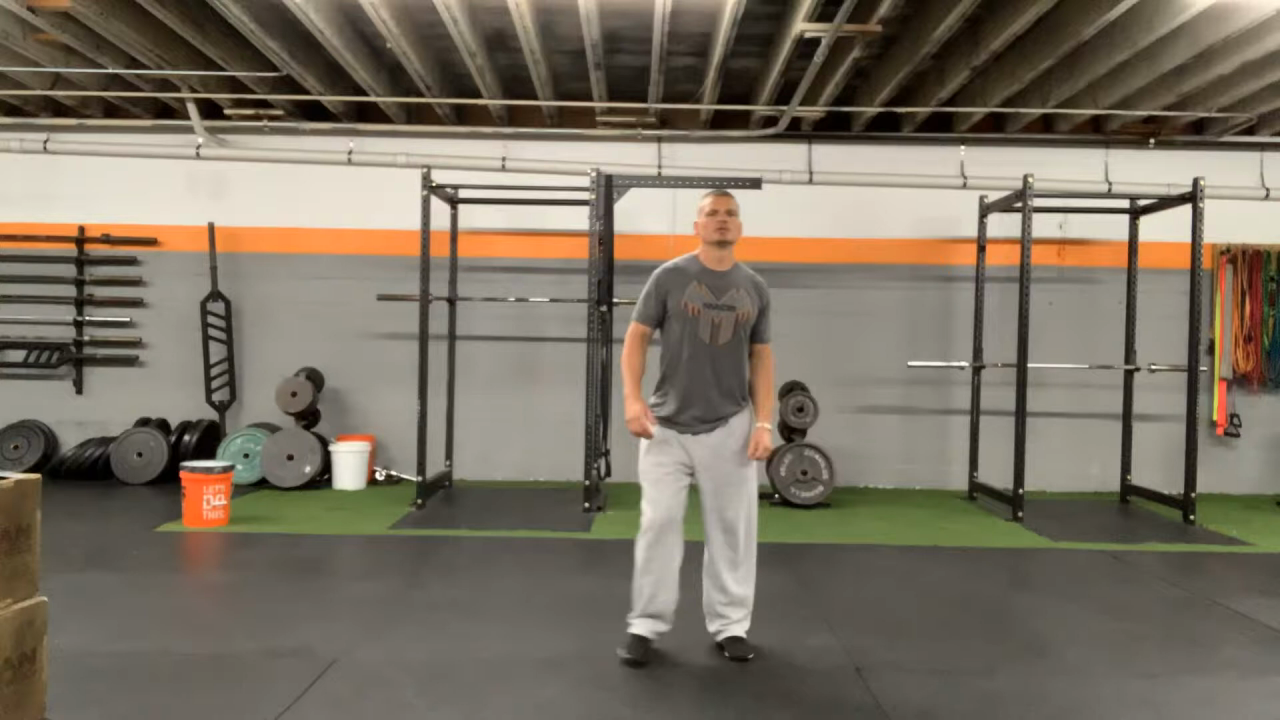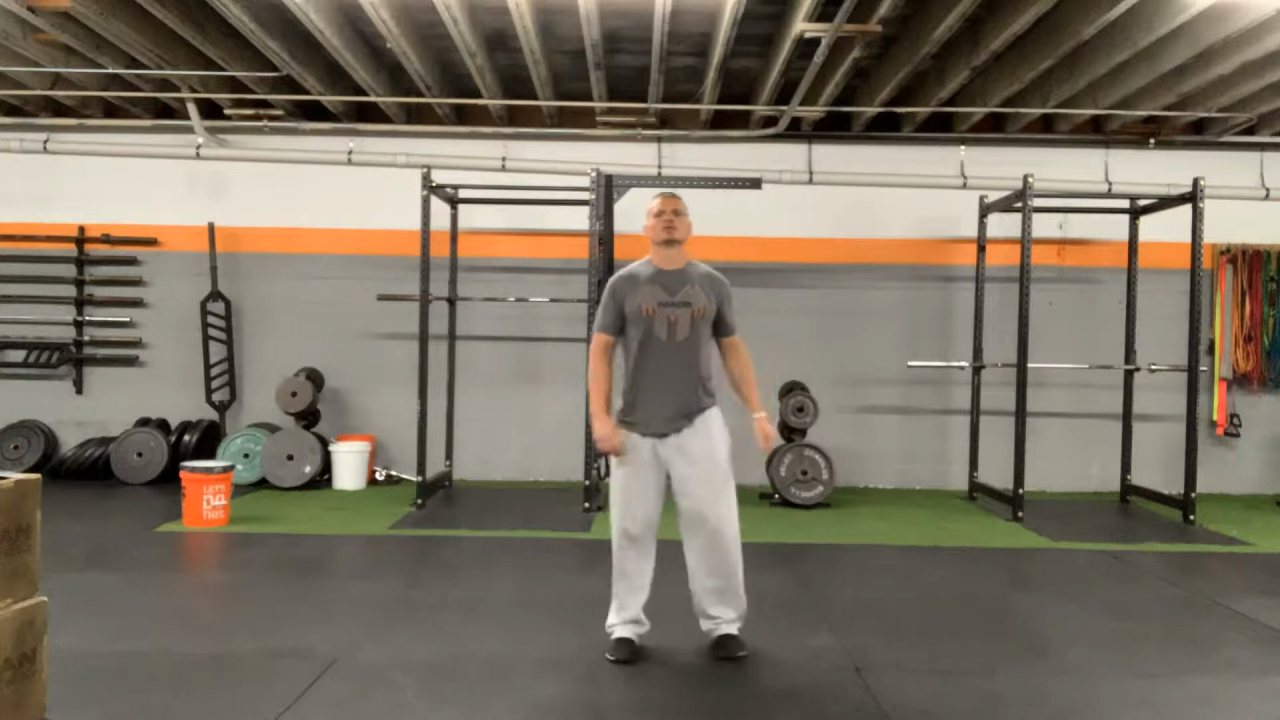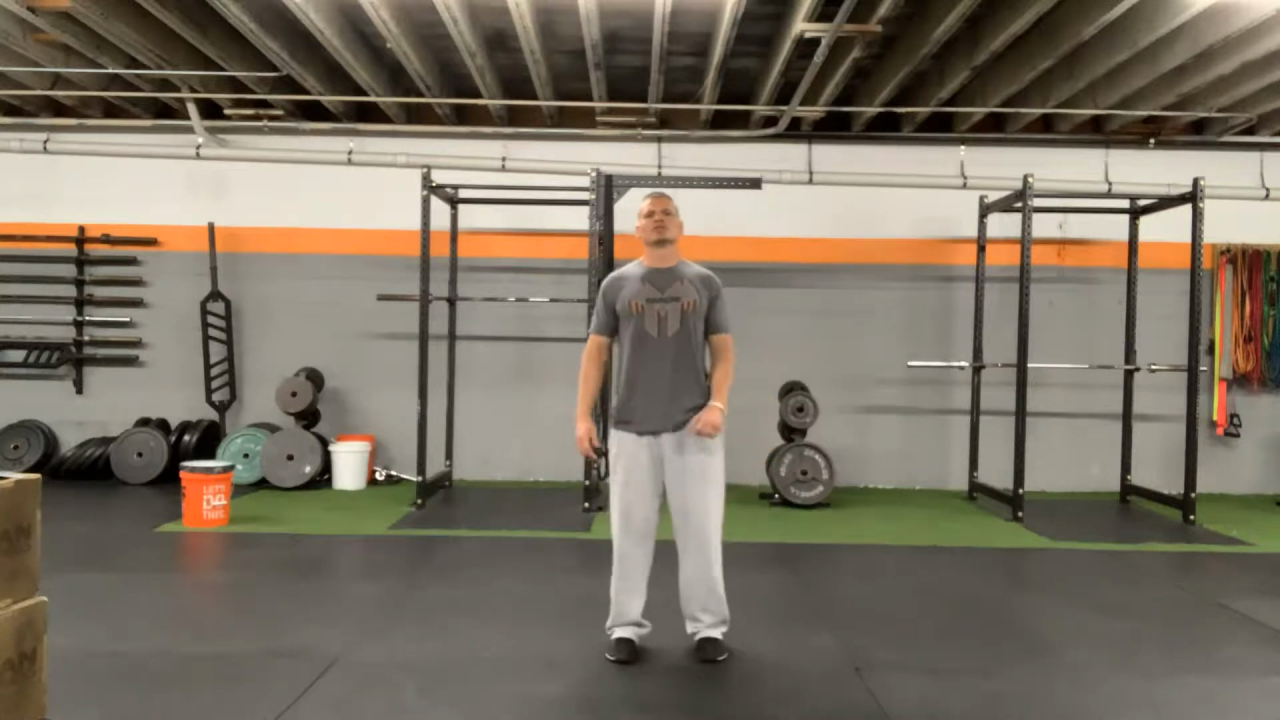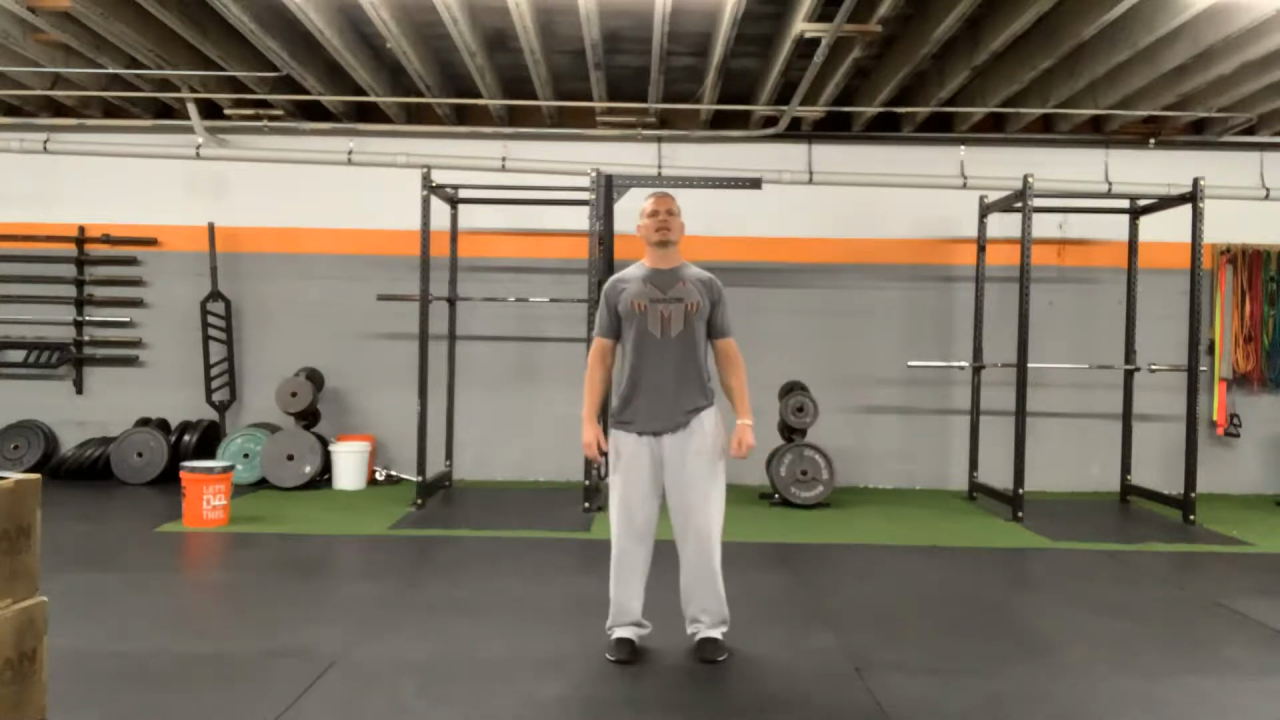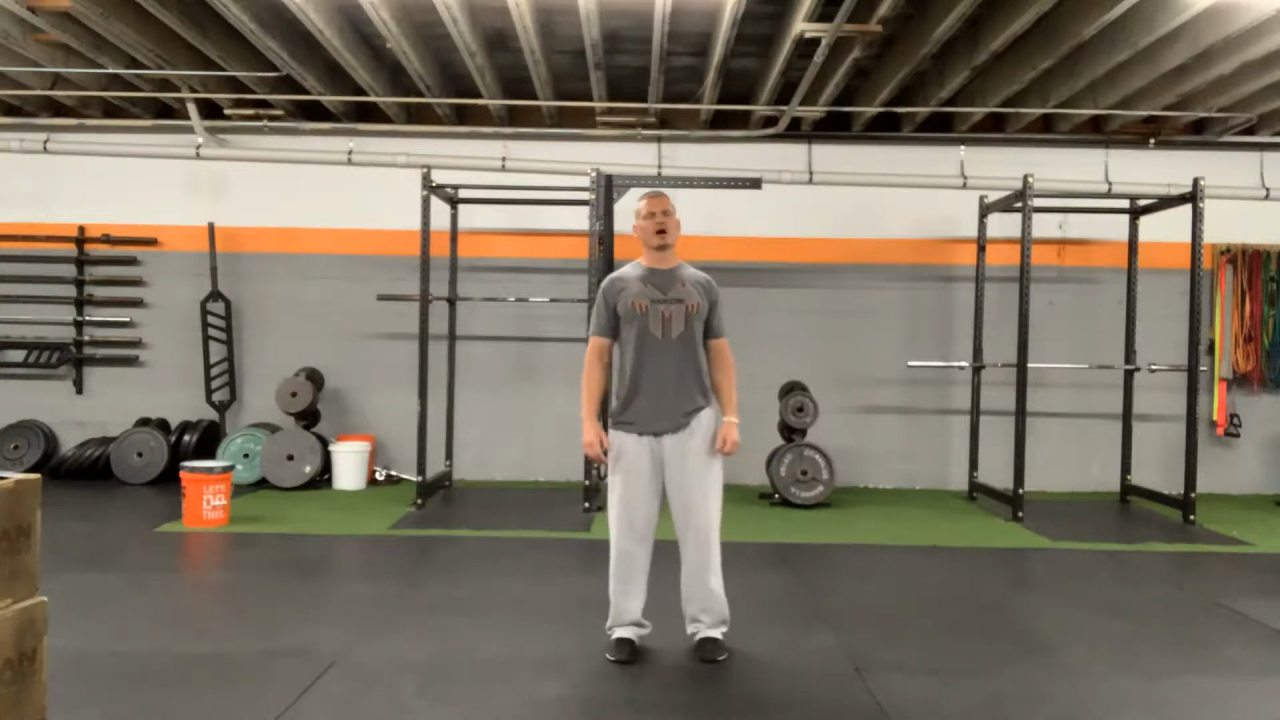
dt=0.4s
person 1, frame 1
left shoulder: (755, 288)
right shoulder: (669, 277)
left elbow: (761, 359)
right elbow: (636, 339)
left wrist: (763, 423)
right wrist: (632, 398)
left hip: (729, 426)
right hip: (667, 425)
left knee: (732, 528)
right knee: (659, 523)
left ankle: (730, 624)
right ankle: (644, 625)
person 1, frame 2
left shoulder: (712, 283)
right shoulder: (624, 283)
left elbow: (733, 351)
right elbow: (601, 350)
left wrist: (759, 411)
right wrist: (599, 415)
left hip: (699, 424)
right hip: (636, 428)
left knee: (716, 525)
right knee: (632, 530)
left ankle: (723, 623)
right ankle: (626, 625)
person 1, frame 3
left shoulder: (705, 282)
right shoulder: (617, 284)
left elbow: (722, 351)
right elbow: (596, 352)
left wrist: (717, 404)
right wrist: (583, 416)
left hip: (692, 425)
right hip: (631, 428)
left knee: (700, 531)
right knee: (630, 532)
left ankle: (708, 626)
right ankle: (625, 627)
person 1, frame 4
left shoulder: (706, 285)
right shoulder: (619, 286)
left elbow: (727, 355)
right elbow: (600, 356)
left wrist: (744, 418)
right wrist: (589, 420)
left hip: (696, 425)
right hip: (631, 428)
left knee: (700, 531)
right knee: (630, 531)
left ankle: (707, 626)
right ankle: (625, 627)
person 1, frame 5
left shoulder: (703, 286)
right shoulder: (616, 285)
left elbow: (719, 355)
right elbow: (597, 355)
left wrist: (730, 417)
right wrist: (590, 421)
left hip: (695, 425)
right hip: (631, 429)
left knee: (700, 530)
right knee: (629, 531)
left ankle: (708, 626)
right ankle: (625, 626)
